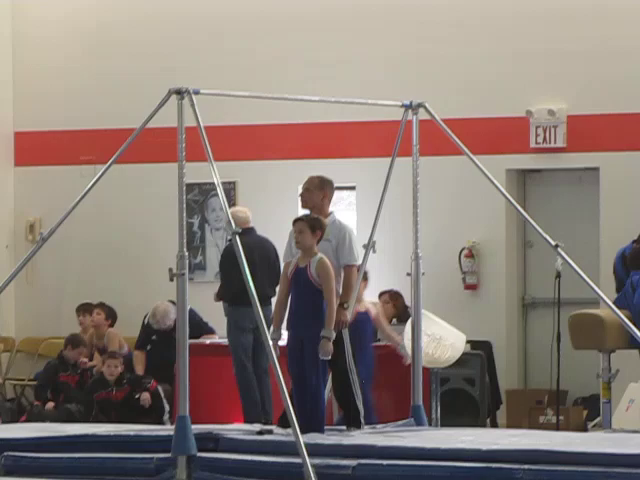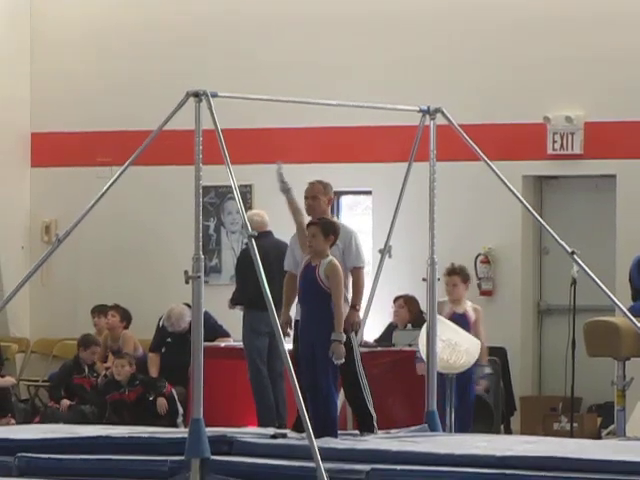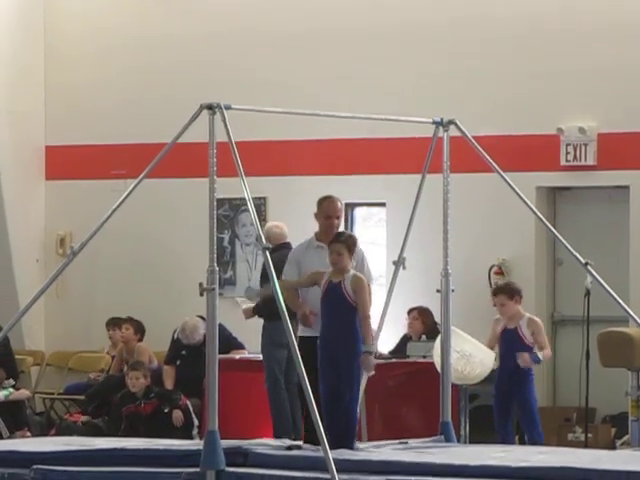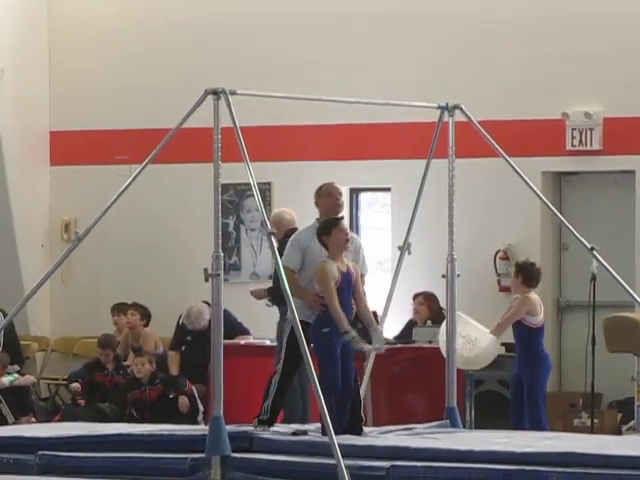
dt=0.7s
person 1, frame 1
left shoulder: (341, 231)
right shoulder: (297, 231)
left elbow: (350, 271)
left wrist: (343, 306)
left knee: (341, 370)
left ankle: (354, 421)
person 1, frame 2
left shoulder: (345, 234)
right shoulder: (298, 238)
left elbow: (357, 273)
right elbow: (291, 276)
left wrist: (354, 309)
right wrist: (285, 311)
left knee: (350, 373)
left ankle: (367, 425)
right ankle: (304, 425)
person 1, frame 3
left shoulder: (354, 251)
right shoulder: (300, 251)
right elbow: (290, 288)
right wrist: (300, 310)
right hip: (310, 332)
right knee: (311, 389)
right ankle: (313, 439)
person 1, frame 4
left shoulder: (352, 241)
right shoulder: (303, 237)
left elbow: (359, 277)
right elbow: (287, 274)
right wrist: (306, 296)
right hip: (304, 315)
right knee: (287, 368)
right ankle: (264, 421)
person 2, frame 1
left shoulder: (322, 264)
right shoulder: (290, 266)
left elbow: (330, 303)
right elbow: (281, 301)
left wrist: (328, 336)
right wrist: (275, 334)
left hip: (315, 332)
right hip: (295, 331)
left knee: (315, 383)
right knee: (298, 382)
left ankle: (316, 431)
right ankle: (303, 430)
person 2, frame 2
left shoulder: (332, 267)
right shoulder: (308, 257)
left elbow: (338, 307)
right elbow: (298, 221)
left wrist: (338, 339)
right wrist: (287, 192)
left hip: (323, 327)
right hip: (306, 327)
left knee: (326, 381)
right knee: (310, 385)
left ankle: (329, 434)
right ankle: (316, 431)
person 2, frame 3
left shoulder: (358, 281)
right shoulder: (322, 277)
left elbow: (365, 318)
right elbow: (291, 285)
left wrist: (368, 350)
left hip: (350, 346)
right hip: (326, 345)
left knee: (348, 398)
right knee: (327, 396)
left ankle: (346, 447)
right ankle: (332, 446)
person 2, frame 4
left shoulder: (353, 268)
right shoulder: (325, 268)
left elbow: (360, 303)
right elbow: (333, 305)
left wrist: (375, 331)
right wrist: (350, 334)
left hip: (346, 332)
right hip: (327, 332)
left knee: (349, 385)
right knee: (332, 384)
left ankle: (343, 431)
person 3, frame 1
left shoulder: (232, 249)
right shoulder: (268, 244)
left elbow: (229, 286)
right elbow: (277, 278)
left wrist: (219, 296)
left hip: (241, 311)
right hip: (265, 309)
left knee: (244, 367)
right knee: (262, 366)
left ankle: (253, 417)
right ankle: (266, 416)
person 3, frame 2
left shoulder: (249, 252)
right shoulder: (284, 248)
left elbow: (244, 289)
left wrist: (234, 301)
left hip: (257, 314)
right hip: (280, 313)
left knee: (259, 371)
right knee: (277, 370)
left ankle: (267, 421)
right ankle: (280, 421)
person 3, frame 3
left shoulder: (272, 262)
left elbow: (269, 301)
left wrist: (254, 311)
left hip: (276, 327)
right hip: (297, 326)
left knee: (276, 383)
right knee: (293, 382)
left ankle: (283, 435)
right ankle: (297, 433)
person 3, frame 4
left shoulder: (287, 245)
left elbow: (285, 284)
left wrist: (266, 293)
right wrist: (272, 293)
right knee: (299, 365)
left ankle: (293, 419)
right ankle: (302, 417)
person 4, frame 1
left shoulder: (374, 307)
left elbow: (387, 332)
left wrist: (403, 350)
left hip: (368, 359)
right hip: (353, 360)
right knee: (367, 405)
person 4, frame 2
left shoulder: (475, 311)
right shoulder: (440, 307)
left elbow: (481, 343)
left wrist: (483, 373)
left knee: (464, 416)
right knee: (446, 411)
person 4, frame 3
left shoulder: (532, 322)
right shoulder: (498, 322)
left elbow: (547, 350)
right elbow: (490, 347)
left wrist: (534, 357)
left hip: (523, 380)
right hip: (502, 380)
left knee: (532, 429)
right knee: (503, 429)
person 4, frame 4
left shoulder: (528, 300)
right shoulder: (517, 300)
left elbow: (503, 325)
right elbow: (502, 324)
left hip: (536, 364)
right hip: (522, 363)
left knee: (535, 413)
right knee: (517, 414)
